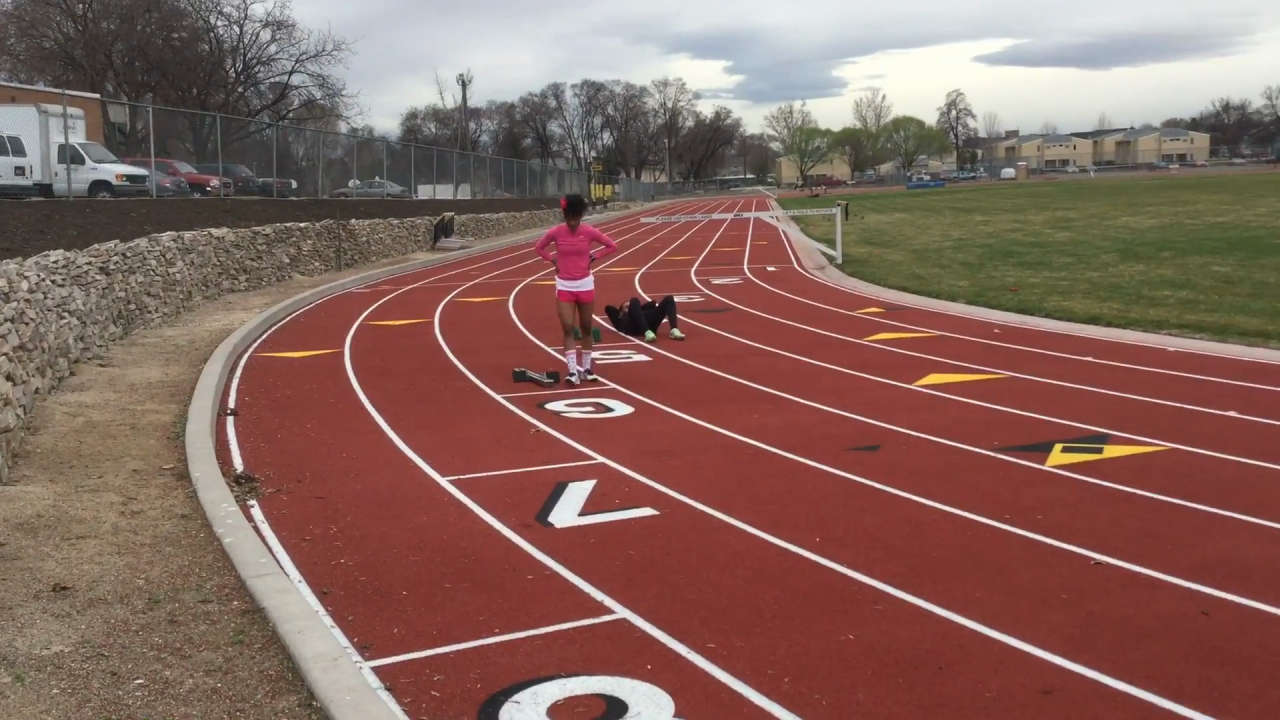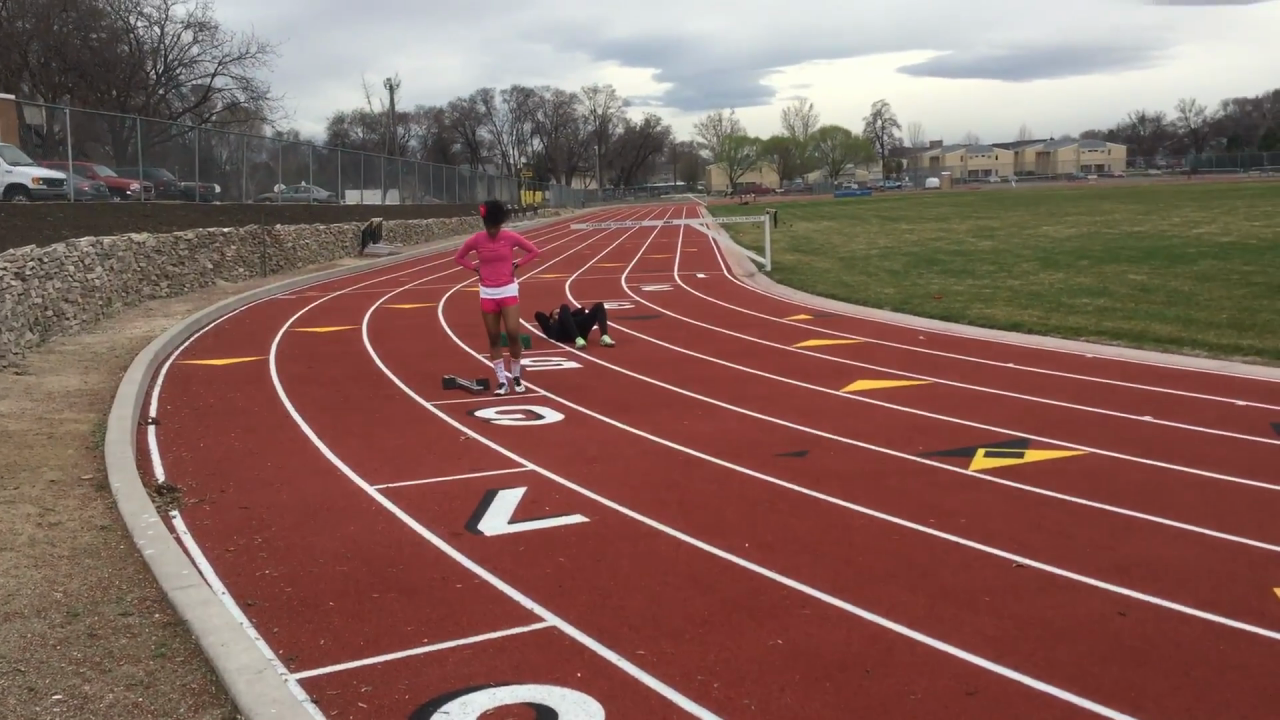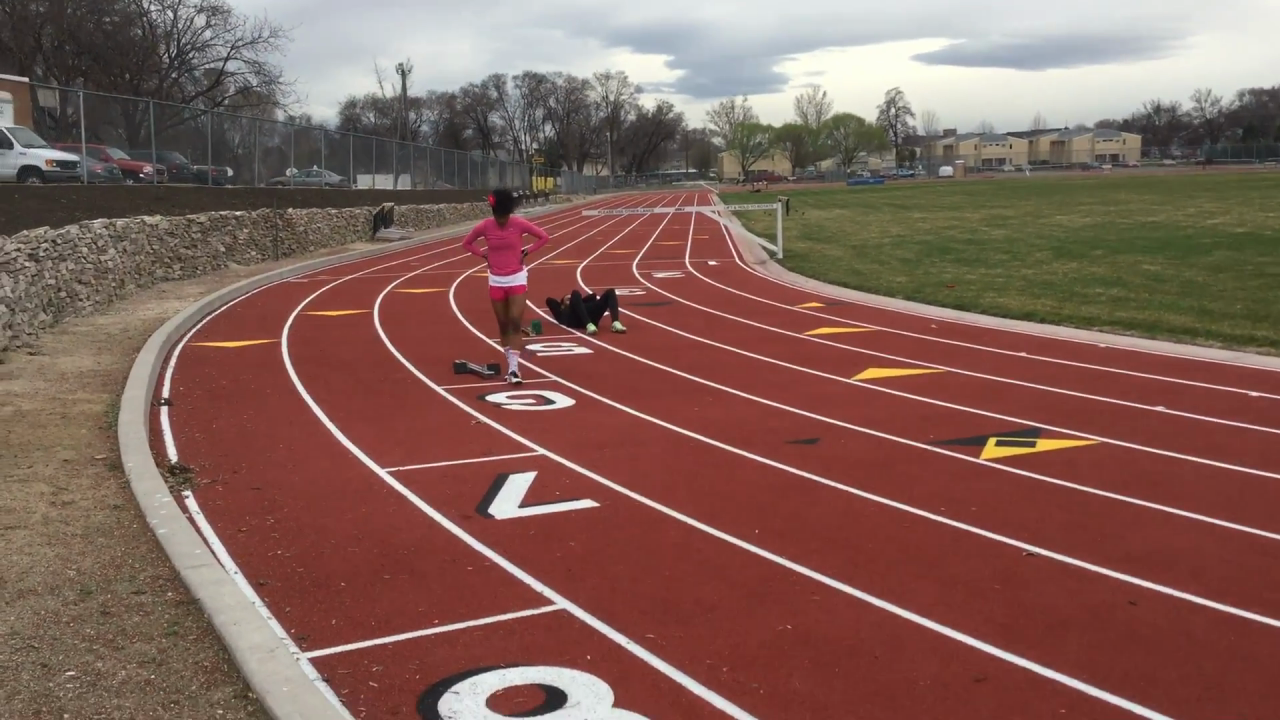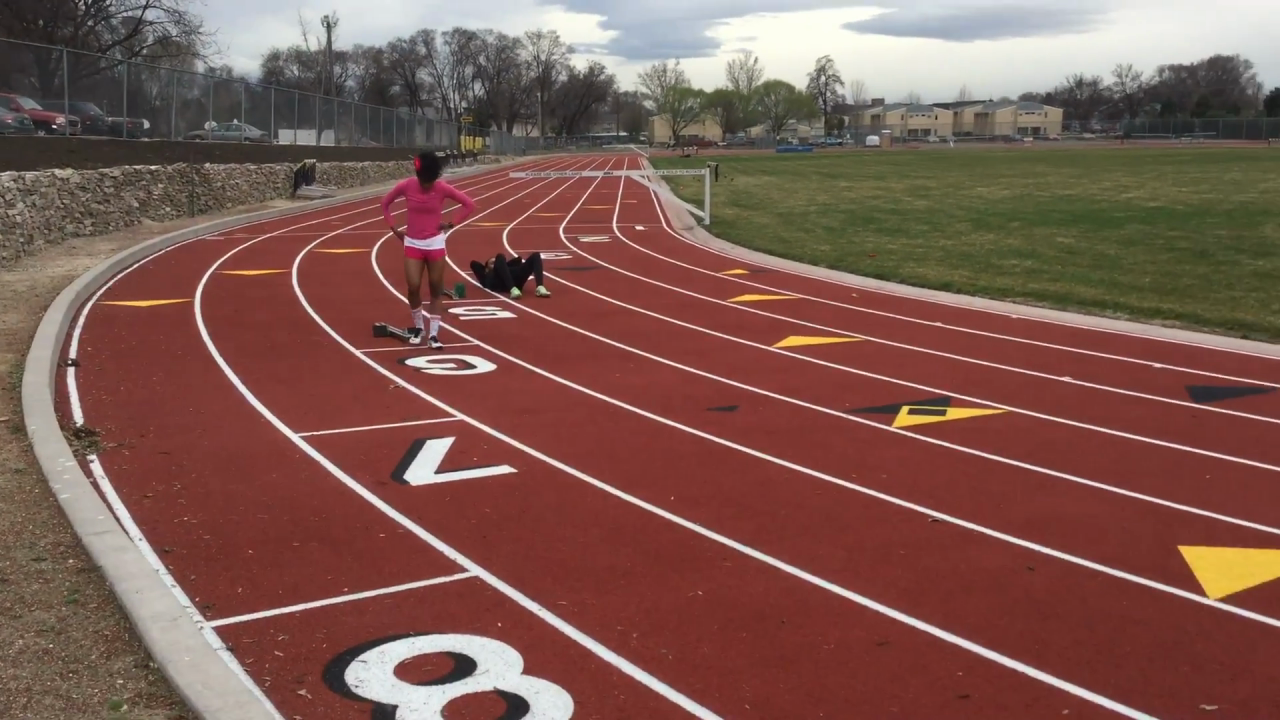
dt=0.4s
person 1, frame 1
left shoulder: (589, 232)
right shoulder: (556, 232)
left elbow: (612, 246)
right elbow: (539, 247)
left wrist: (592, 257)
right wrist: (553, 260)
left hip: (585, 284)
right hip: (564, 286)
left knee: (586, 328)
right knee: (568, 328)
left ankle: (586, 367)
right ankle: (572, 371)
person 1, frame 2
left shoulder: (510, 237)
right shoulder: (476, 240)
left elbow: (534, 251)
right elbow: (459, 257)
left wrist: (516, 264)
right wrist: (476, 267)
left hip: (508, 291)
right hip: (487, 293)
left knee: (513, 334)
right knee: (493, 338)
left ankle: (515, 374)
right ankle: (502, 381)
person 1, frame 3
left shoulder: (520, 224)
right shoulder: (485, 226)
left elbow: (543, 237)
right elbow: (467, 243)
left wrist: (525, 252)
right wrist: (484, 254)
left hip: (517, 279)
right hip: (496, 281)
left knee: (515, 324)
right knee: (503, 326)
left ankle: (514, 370)
right ankle: (511, 365)
person 1, frame 4
left shoulder: (443, 188)
right shoulder: (406, 186)
left elbow: (470, 204)
right elbow: (385, 203)
left wrist: (450, 224)
right wrist: (394, 229)
left hip: (435, 243)
right hip: (412, 243)
left knee: (436, 290)
right knee: (413, 287)
left ankle: (433, 334)
right ankle: (418, 326)
